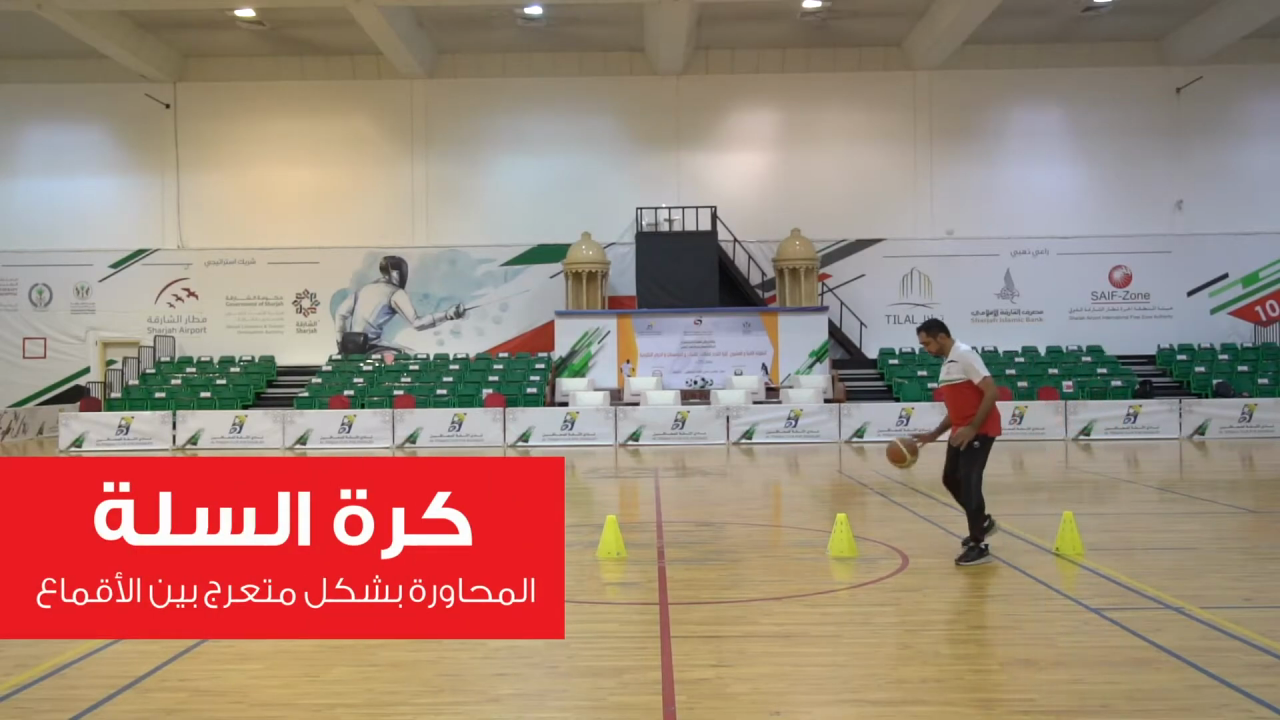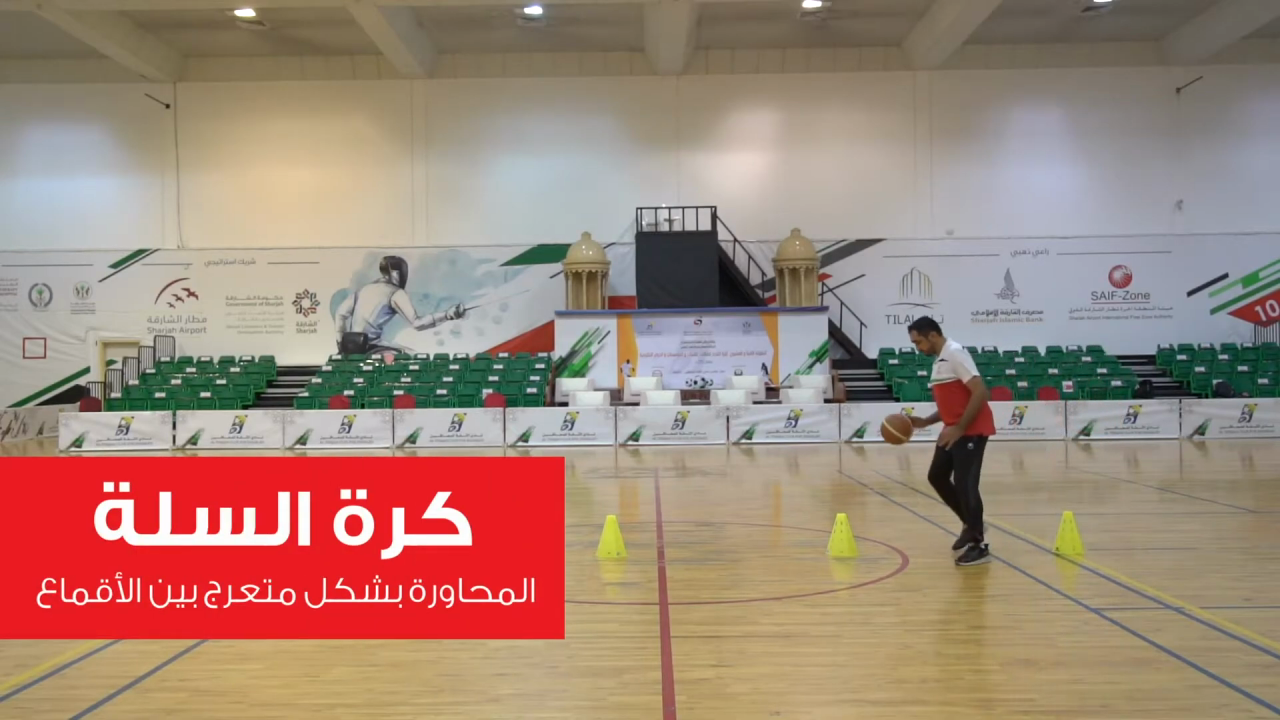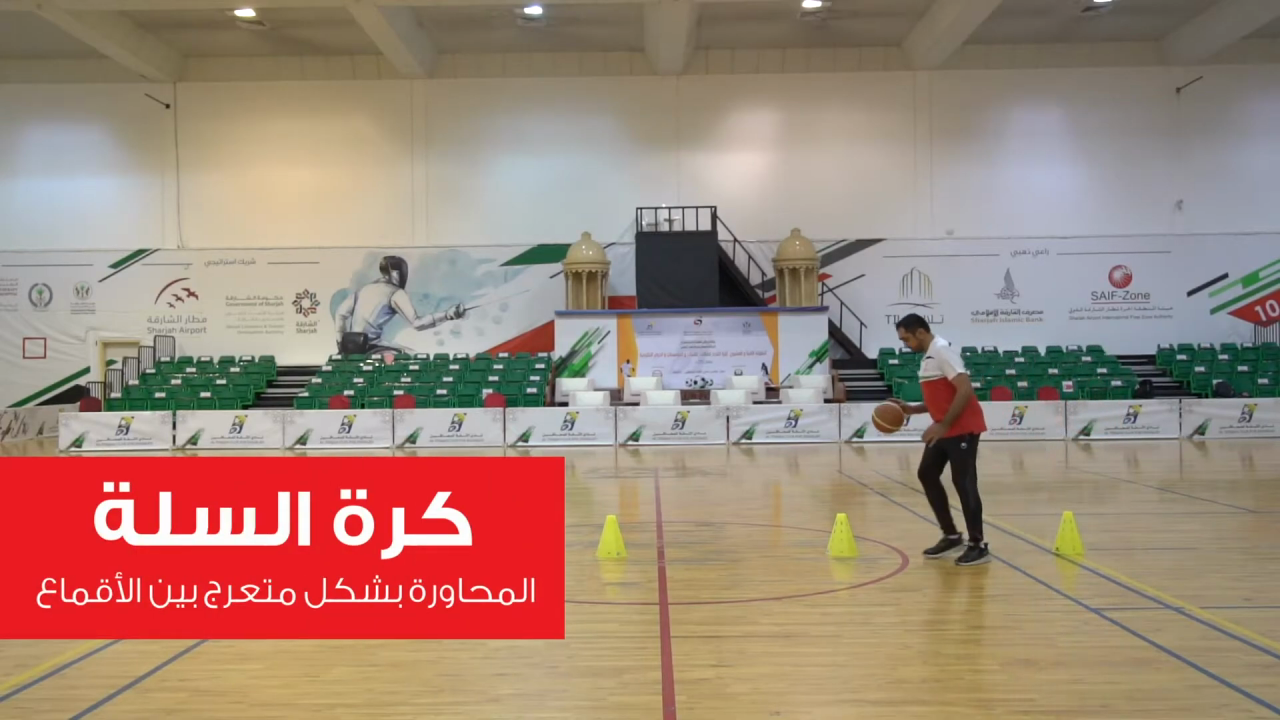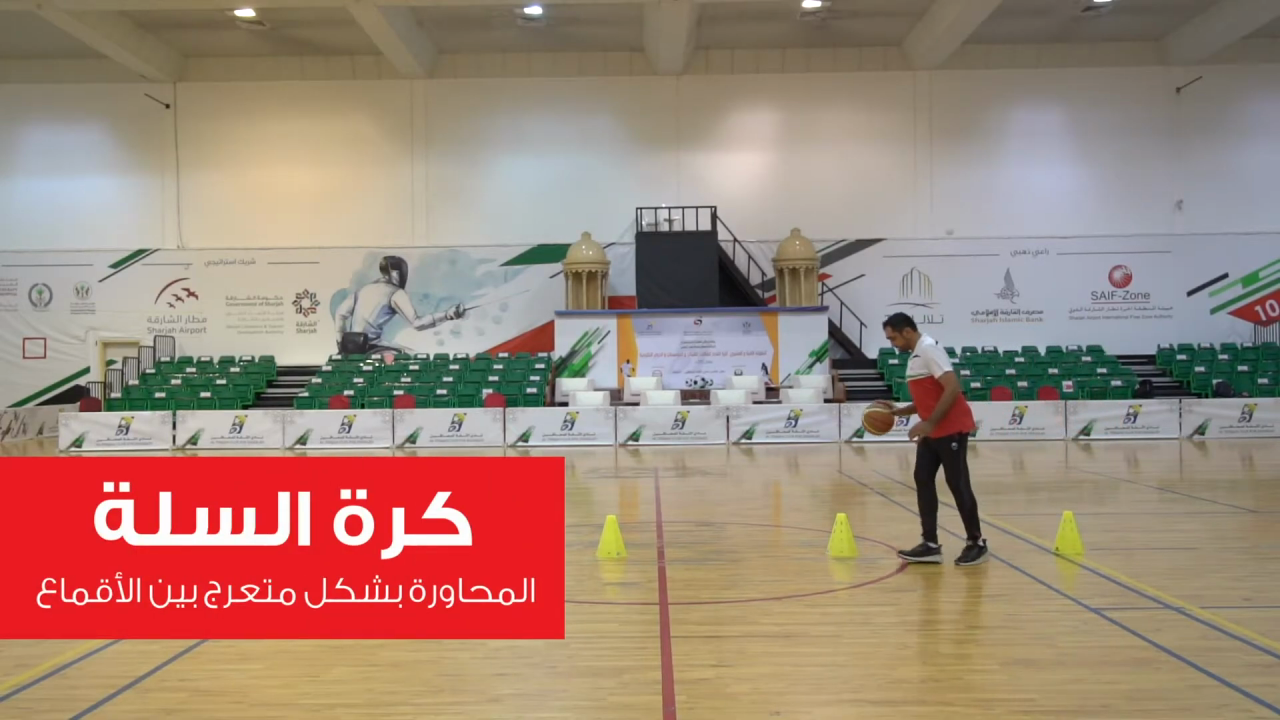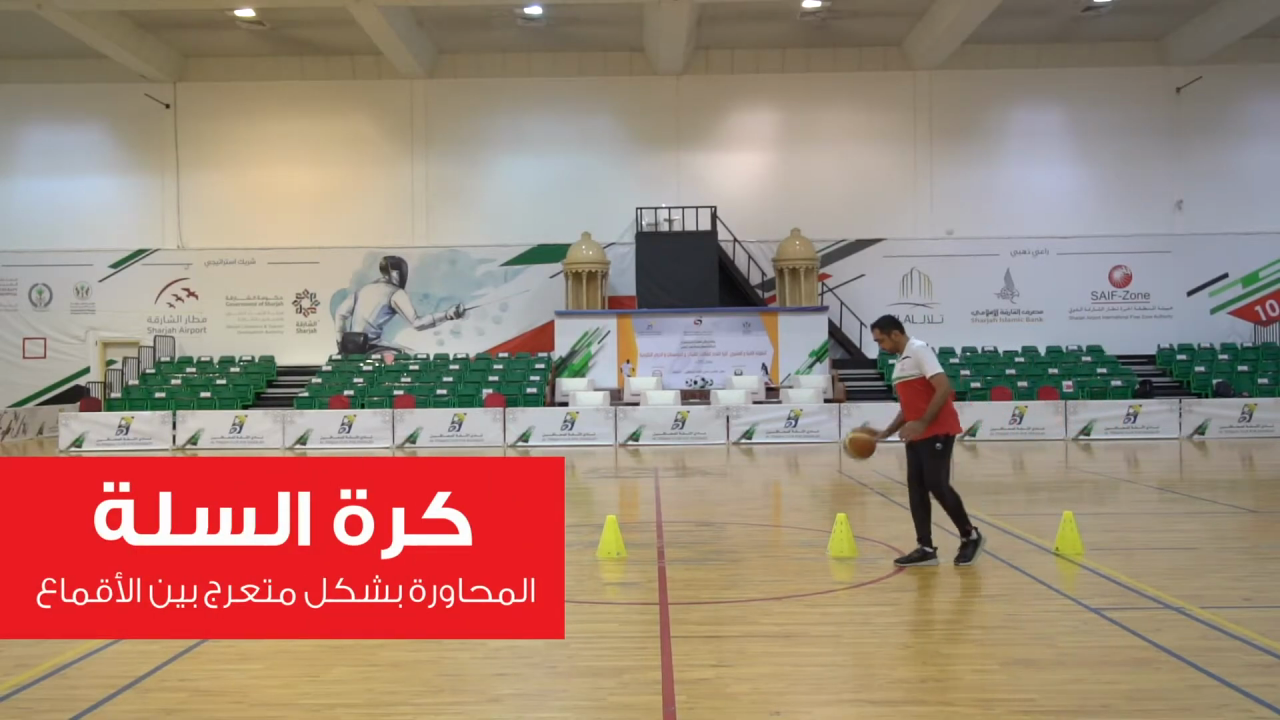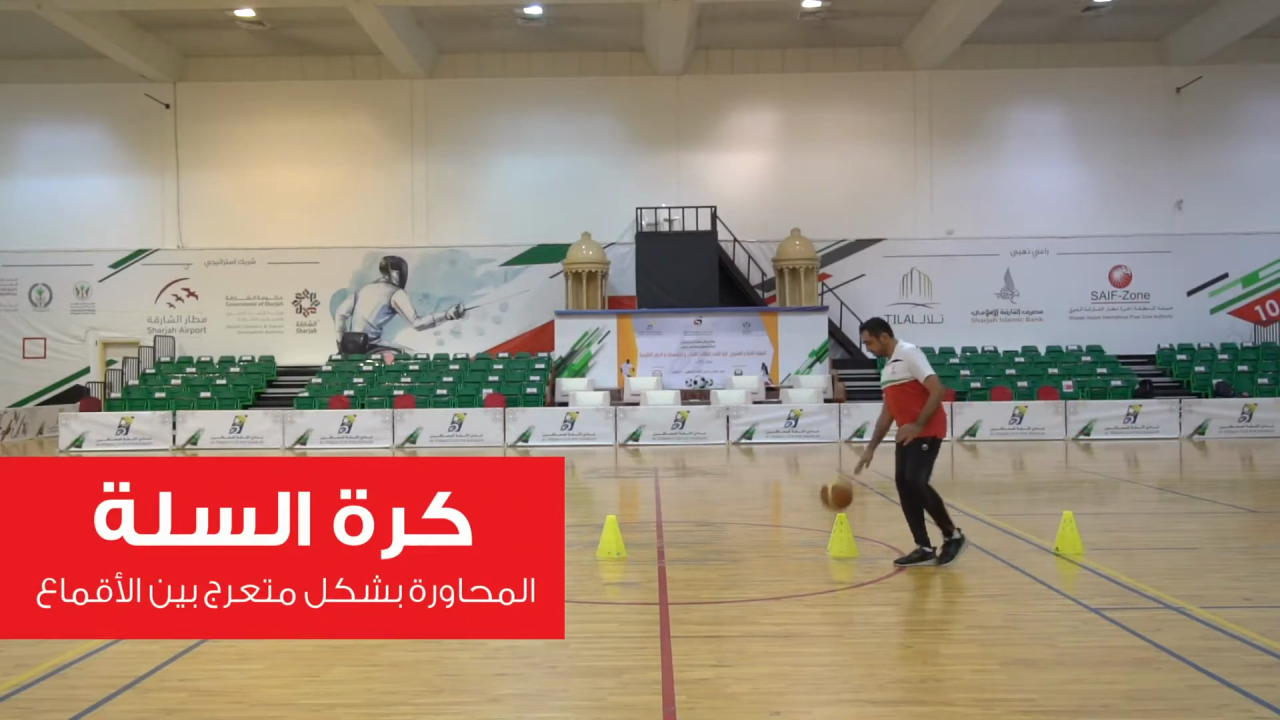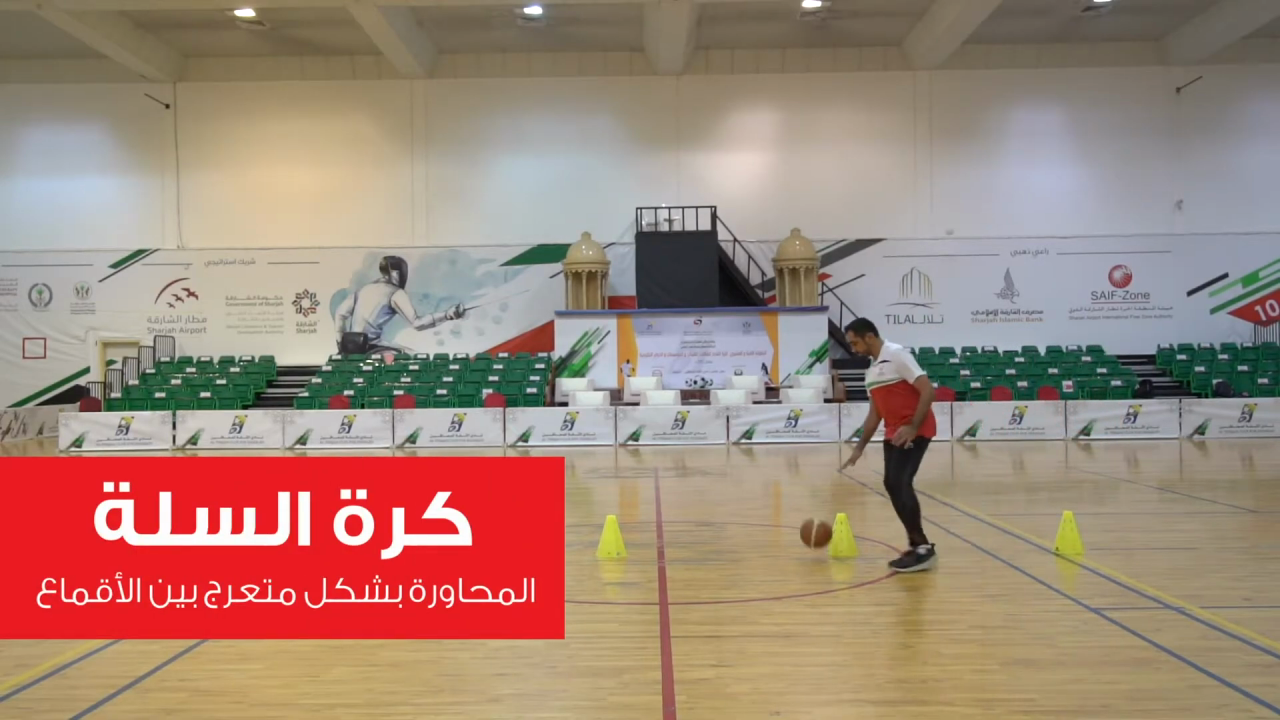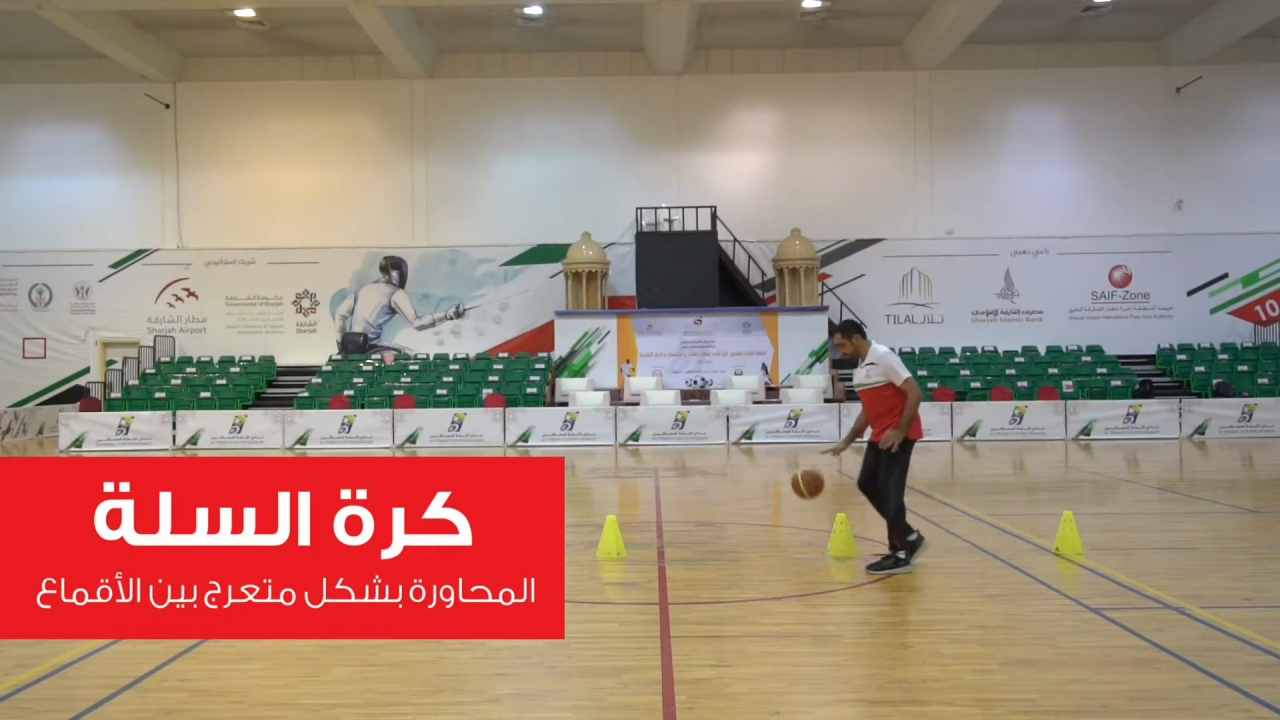
dt=0.1s
person 1, frame 1
left shoulder: (965, 355)
right shoulder: (948, 363)
left elbow: (991, 392)
left wrist: (972, 428)
right wrist: (934, 434)
left hip: (980, 430)
right hip: (962, 430)
left knee: (967, 480)
right knee: (951, 479)
left ankle: (979, 544)
right ankle: (983, 522)
person 1, frame 2
left shoulder: (955, 354)
right shoulder: (939, 362)
left elbow: (980, 392)
left wrist: (959, 428)
right wrist: (924, 422)
left hip: (972, 430)
right hip: (954, 430)
left knee: (965, 482)
right knee: (936, 476)
left ankle: (978, 544)
right ankle: (971, 524)
person 1, frame 3
left shoulder: (942, 351)
right shoulder: (928, 357)
left elbow: (965, 390)
left wrist: (942, 425)
right wrist: (911, 409)
left hip: (963, 428)
right hip: (944, 429)
left knee: (964, 483)
right knee: (927, 475)
left ankle: (978, 544)
right ankle: (951, 535)
person 1, frame 4
left shoulder: (929, 349)
right shoulder: (916, 356)
left elbow: (952, 388)
left wrist: (929, 423)
right wrist: (899, 411)
left hip: (951, 428)
right hip: (932, 429)
left knee: (957, 483)
right knee: (923, 479)
left ankle: (976, 543)
right ankle: (930, 544)
person 1, frame 5
left shoulder: (919, 351)
right shoulder: (900, 363)
left elbow: (943, 388)
left wrist: (922, 424)
right wrist: (886, 432)
left hip: (937, 429)
right hip: (917, 431)
left knee: (936, 483)
right knee: (916, 484)
left ankle: (970, 536)
right ankle: (926, 548)
person 1, frame 6
left shoulder: (909, 354)
right shoulder: (888, 366)
left elbow: (937, 391)
right elbow: (888, 412)
left wrist: (918, 425)
right wrist: (870, 449)
left hip: (927, 431)
right hip: (908, 433)
left knee: (915, 482)
right knee: (904, 486)
left ankle: (952, 535)
right ankle: (924, 548)
person 1, frame 7
left shoulder: (897, 354)
right shoulder: (872, 368)
left elbow: (928, 391)
right elbow: (875, 411)
left wrist: (913, 427)
right wrist: (859, 448)
left hip: (914, 431)
right hip: (894, 433)
left knee: (899, 483)
right knee: (893, 486)
left ankle: (919, 550)
right ankle: (919, 544)
person 1, frame 8
left shoulder: (884, 357)
right shoulder: (860, 369)
left elbow: (915, 393)
left wrist: (900, 431)
right wrist: (845, 443)
left hip: (899, 434)
right hip: (880, 435)
left knee: (888, 488)
right knee: (867, 483)
left ankle: (899, 554)
right ankle: (909, 537)
